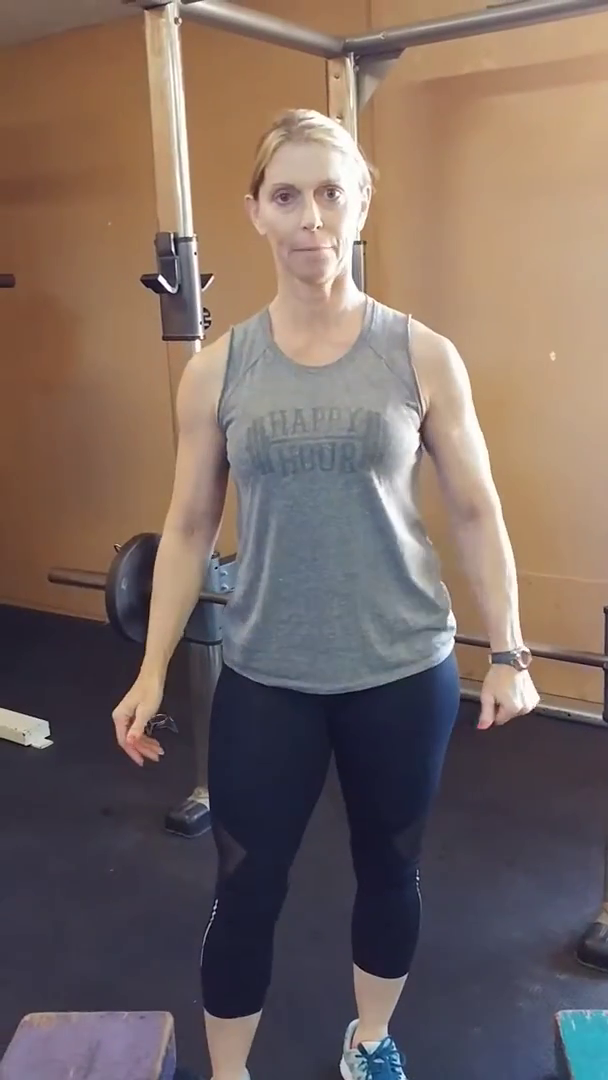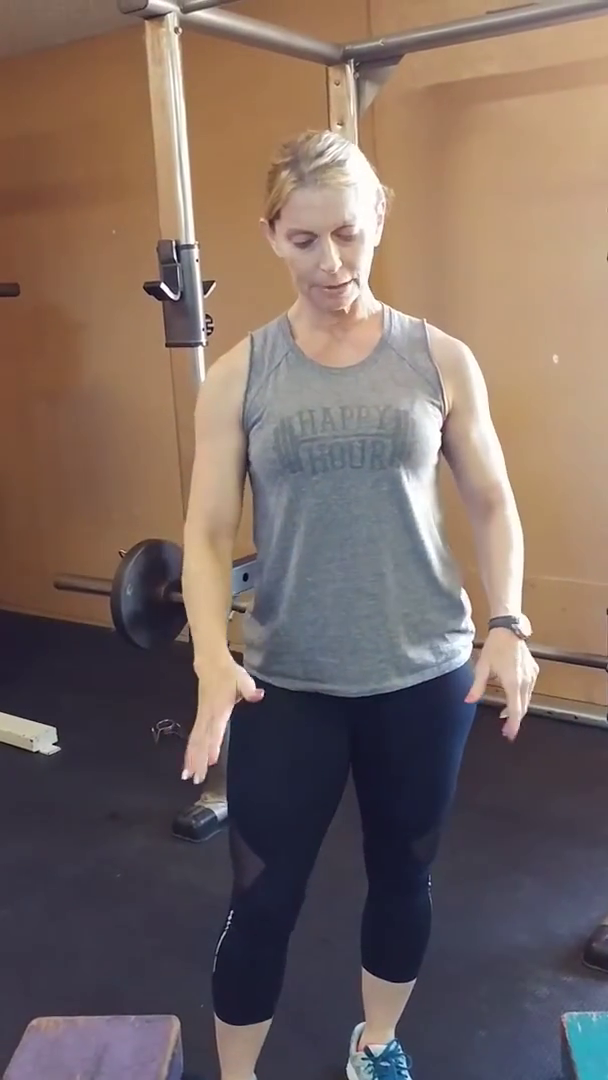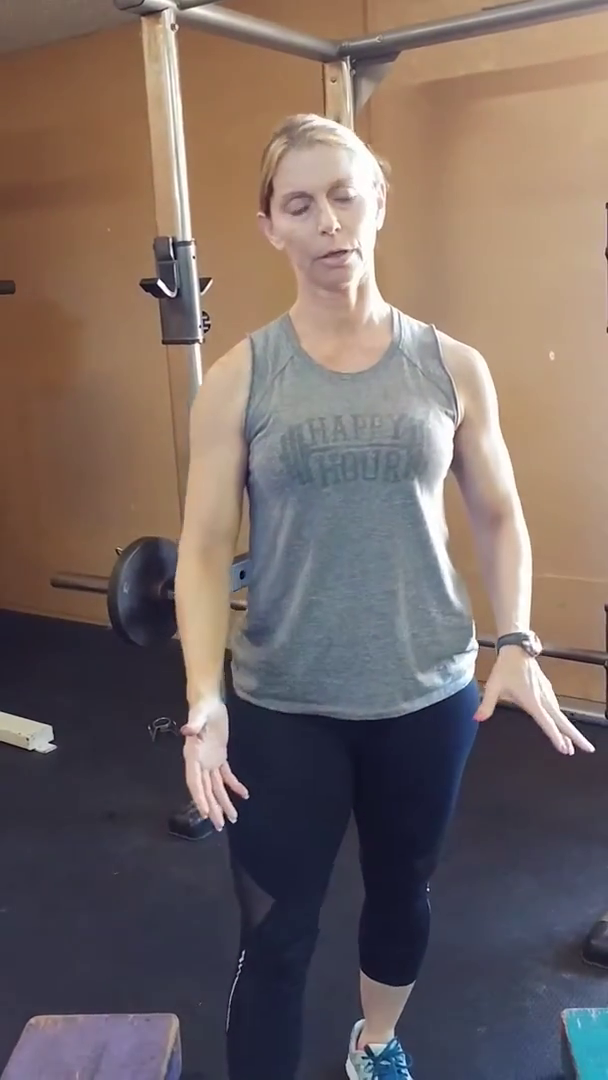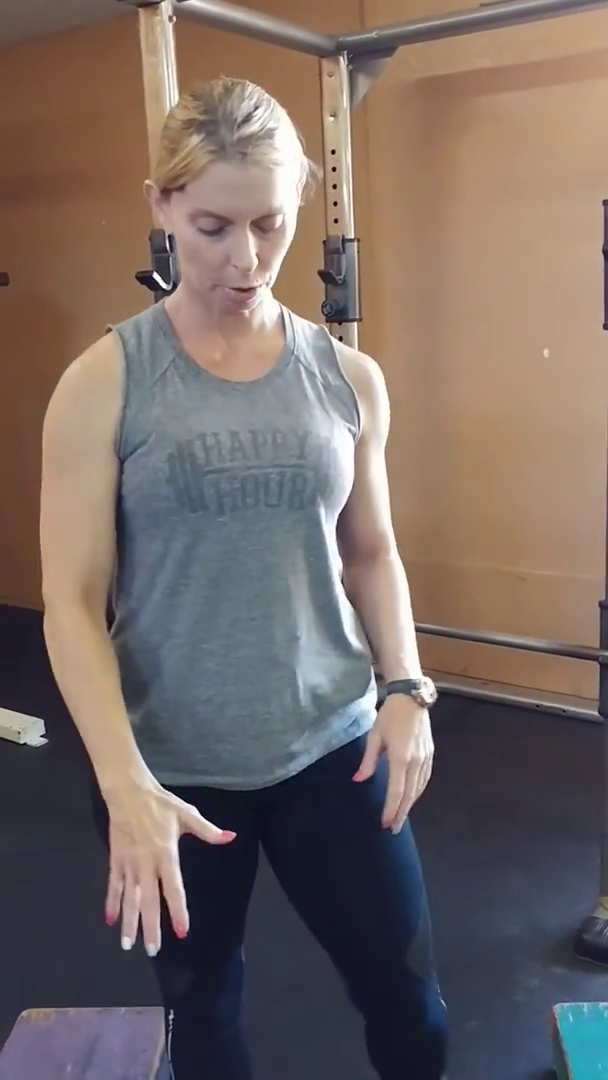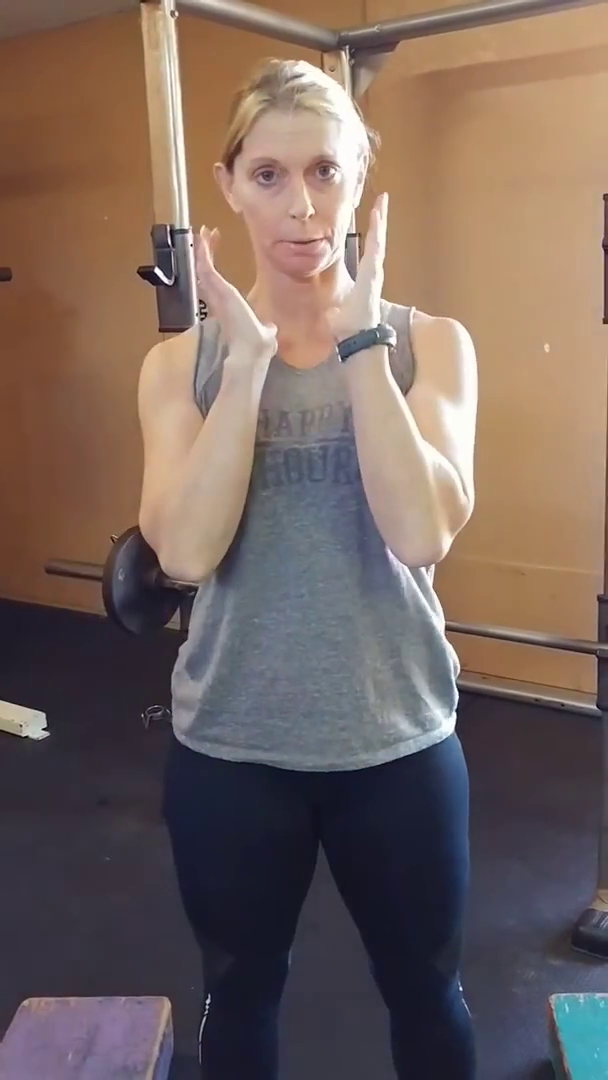
dt=1s
person 1, frame 1
left shoulder: (423, 357)
right shoulder: (217, 370)
left elbow: (475, 513)
right elbow: (188, 526)
left wrist: (507, 652)
right wrist: (152, 670)
left hip: (403, 673)
right hip: (265, 679)
left knee: (390, 872)
right knee: (246, 892)
person 1, frame 2
left shoulder: (441, 360)
right shoulder: (240, 374)
left elbow: (492, 507)
right elbow: (207, 533)
left wrist: (506, 624)
right wrist: (213, 657)
left hip: (425, 676)
right hip: (288, 682)
left knee: (403, 875)
right knee: (262, 900)
person 1, frame 3
left shoulder: (452, 368)
right shoulder: (239, 379)
left elbow: (498, 518)
right elbow: (203, 549)
left wrist: (515, 642)
right wrist: (203, 694)
left hip: (427, 694)
right hip: (282, 705)
left knee: (402, 890)
right knee: (274, 940)
person 1, frame 4
left shoulder: (350, 378)
right shoulder: (104, 382)
right elbow: (70, 601)
left wrist: (406, 689)
right wrist: (126, 784)
left hip: (331, 748)
right hip: (172, 768)
left knee: (408, 997)
person 1, frame 5
left shoulder: (429, 343)
right shoulder: (183, 361)
left elbow: (424, 533)
right elbow: (186, 551)
left wrist: (360, 339)
right wrist: (247, 356)
left hip: (399, 742)
right hip: (230, 748)
left knee: (426, 991)
right knee: (241, 995)
